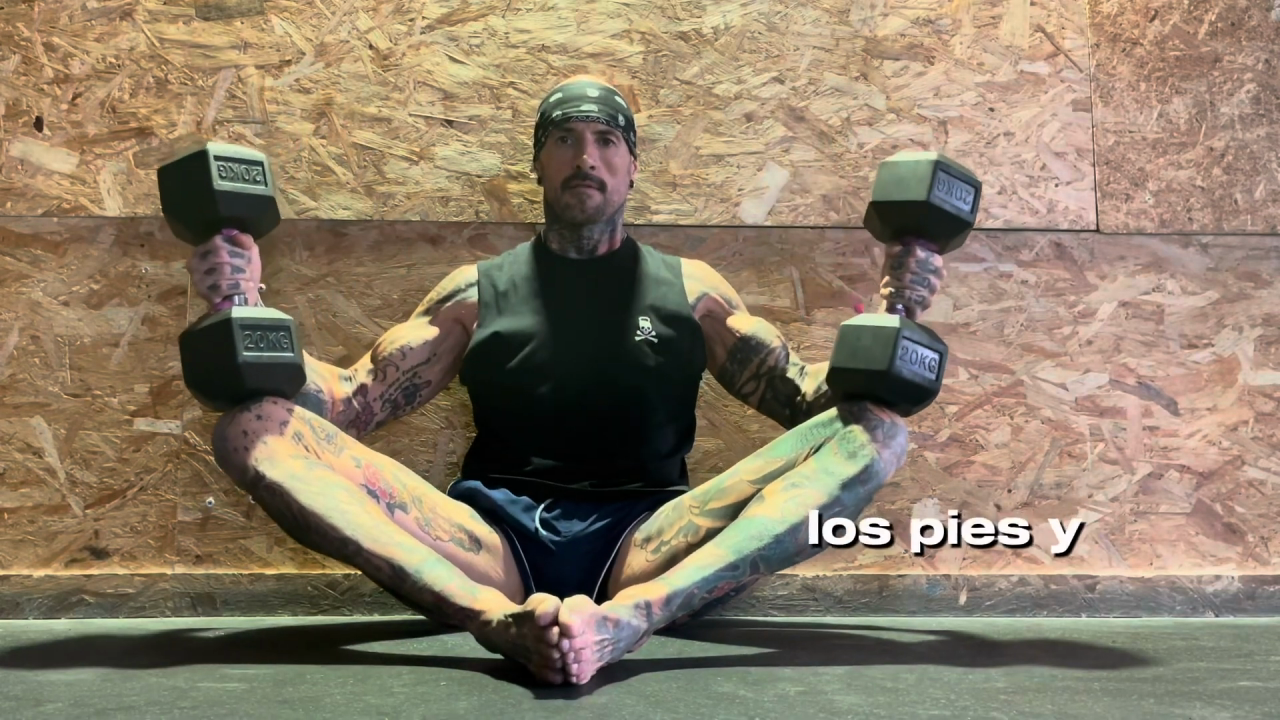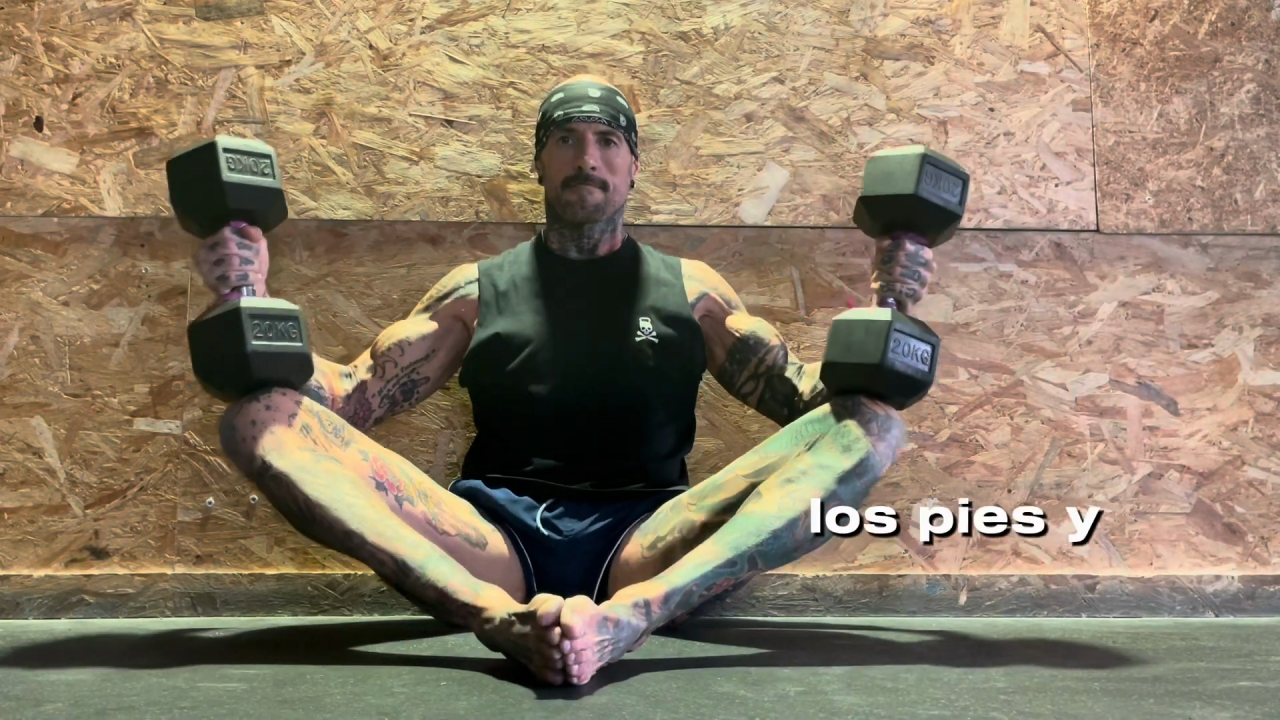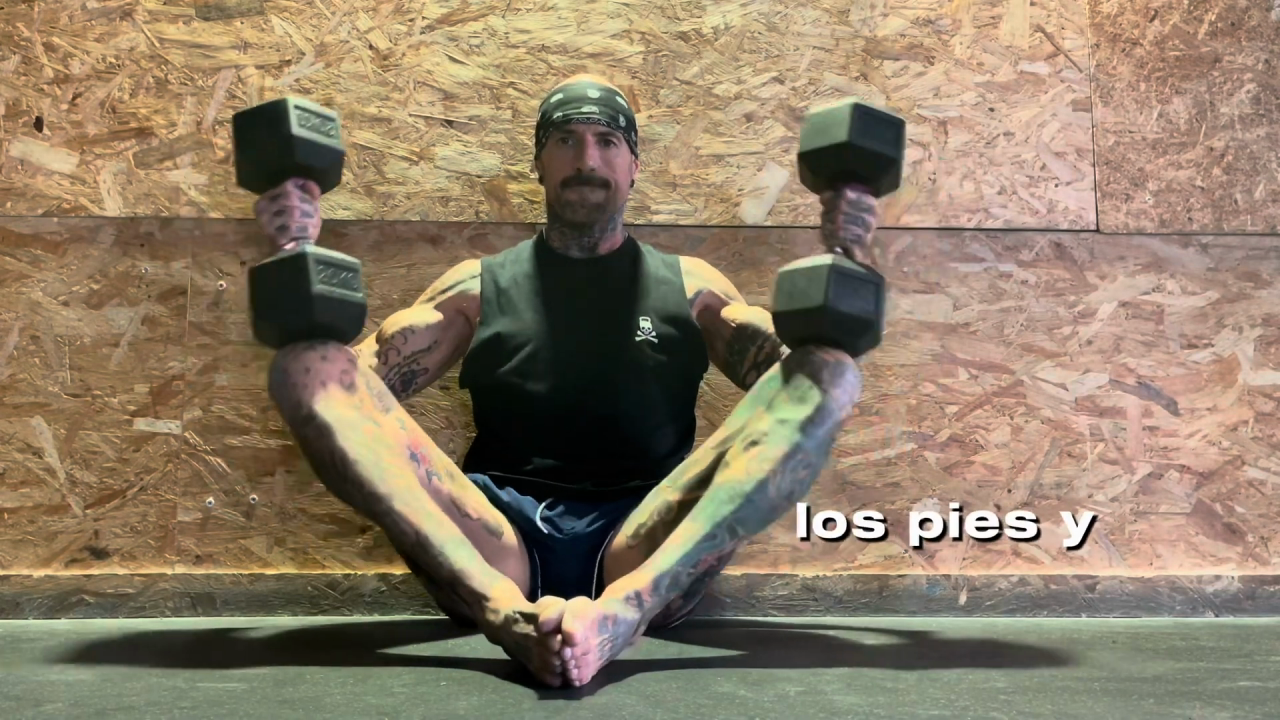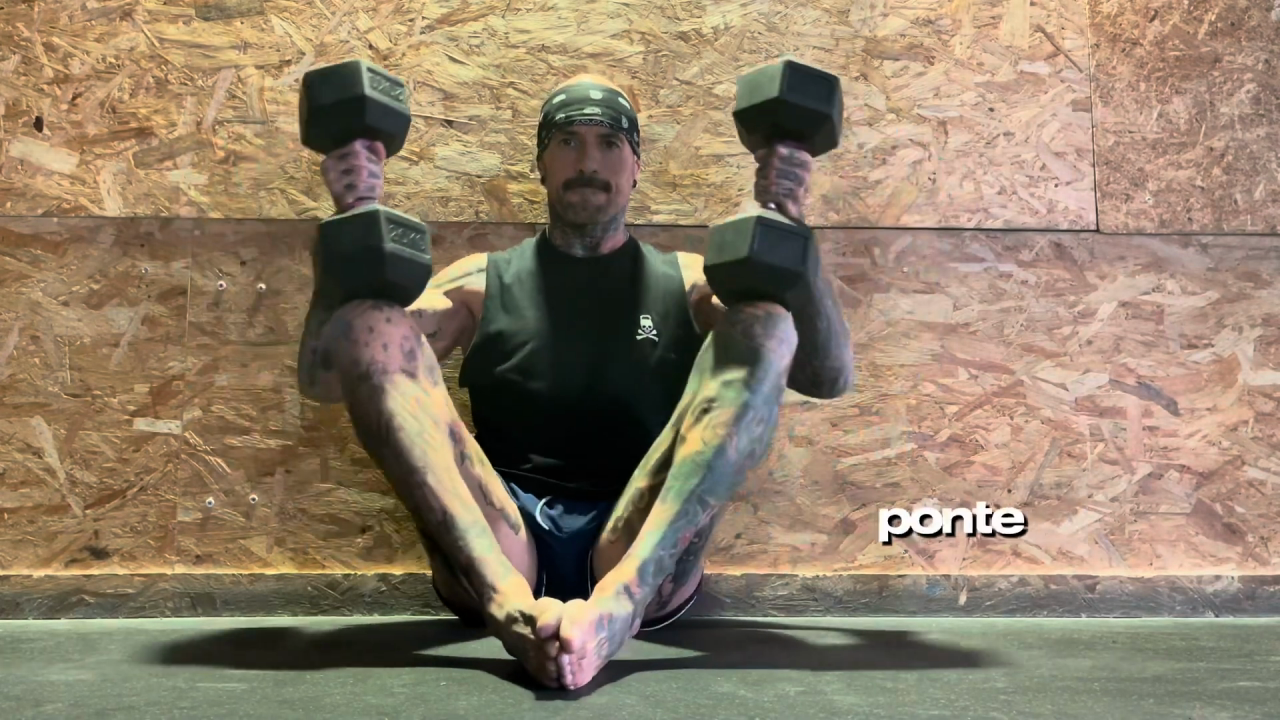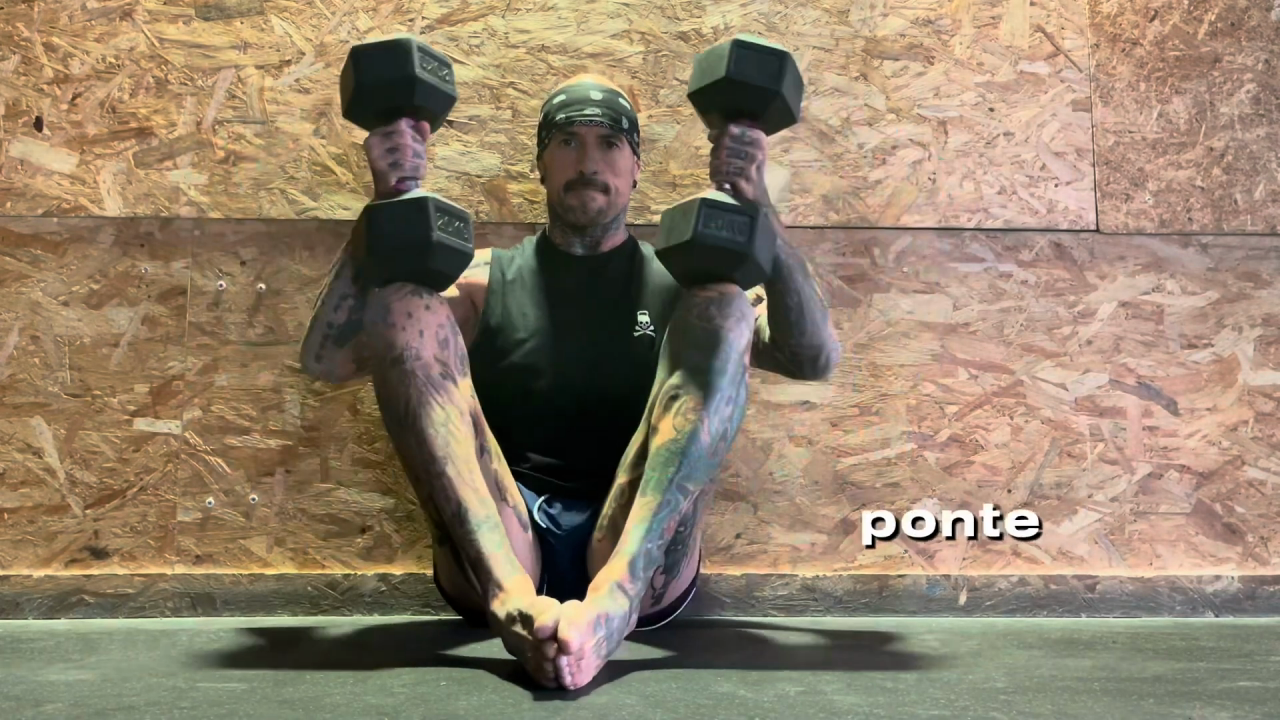
dt=0.2s
person 1, frame 1
left shoulder: (689, 288)
right shoulder: (478, 290)
left elbow: (806, 401)
right elbow: (351, 405)
right wrist: (246, 308)
left hip: (645, 549)
right hip: (497, 543)
left knee: (872, 431)
right knee: (253, 427)
left ankle: (623, 621)
right ankle: (501, 620)
person 1, frame 2
left shoulder: (689, 288)
right shoulder: (478, 289)
left elbow: (805, 399)
right elbow: (349, 400)
right wrist: (253, 304)
left hip: (644, 549)
right hip: (497, 542)
left knee: (867, 424)
right knee: (261, 420)
left ankle: (626, 618)
right ankle: (502, 619)
person 1, frame 3
left shoulder: (687, 285)
right shoulder: (479, 286)
left elbow: (812, 387)
right elbow: (344, 388)
left hip: (644, 551)
right hip: (496, 546)
left knee: (829, 374)
right knee: (305, 370)
left ankle: (619, 612)
right ankle: (508, 613)
person 1, frame 4
left shoulder: (686, 282)
right shoulder: (482, 282)
left elbow: (830, 377)
right elbow: (325, 378)
left wrist: (792, 226)
right wrist: (352, 219)
left hip: (643, 554)
right hip: (498, 551)
left knee: (767, 328)
right knee: (370, 329)
left ankle: (613, 609)
right ankle: (512, 610)
person 1, frame 5
left shoulder: (681, 279)
right shoulder: (483, 279)
left elbow: (812, 358)
right elbow: (327, 359)
left wrist: (755, 203)
right wrist: (388, 198)
left hip: (640, 558)
right hip: (496, 556)
left knee: (720, 310)
right knee: (401, 308)
left ankle: (610, 609)
right ankle: (516, 608)
